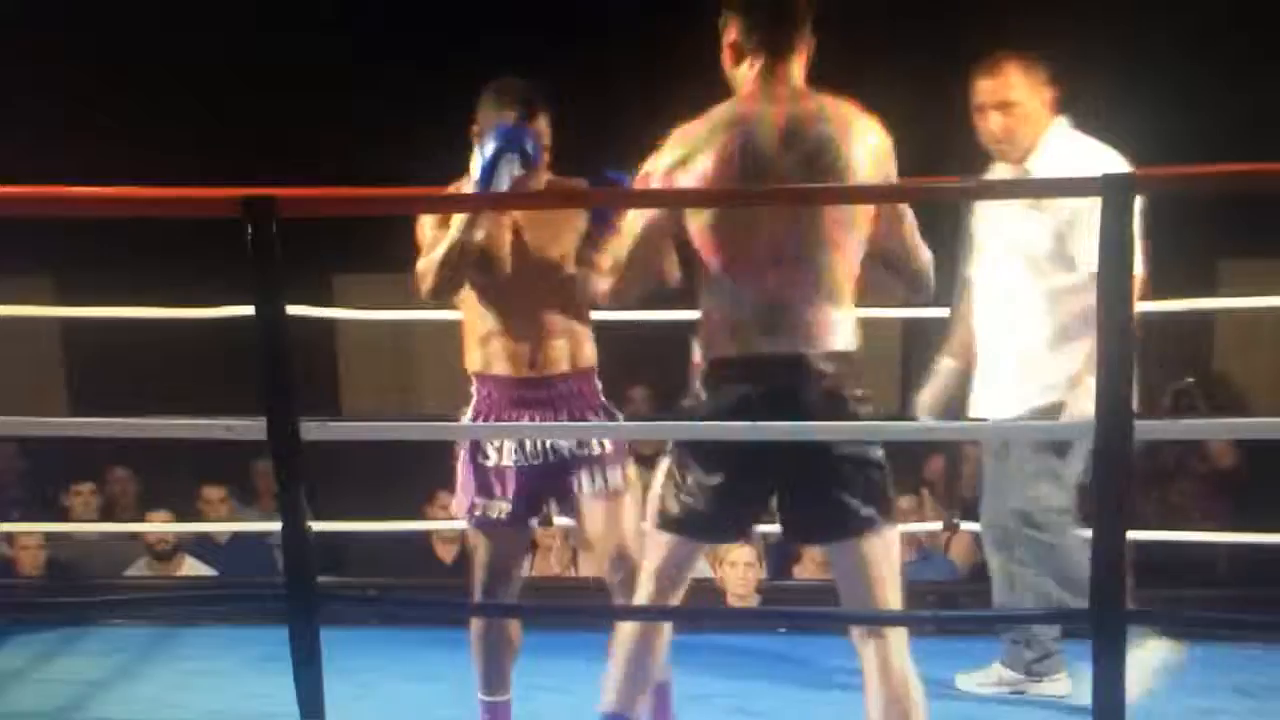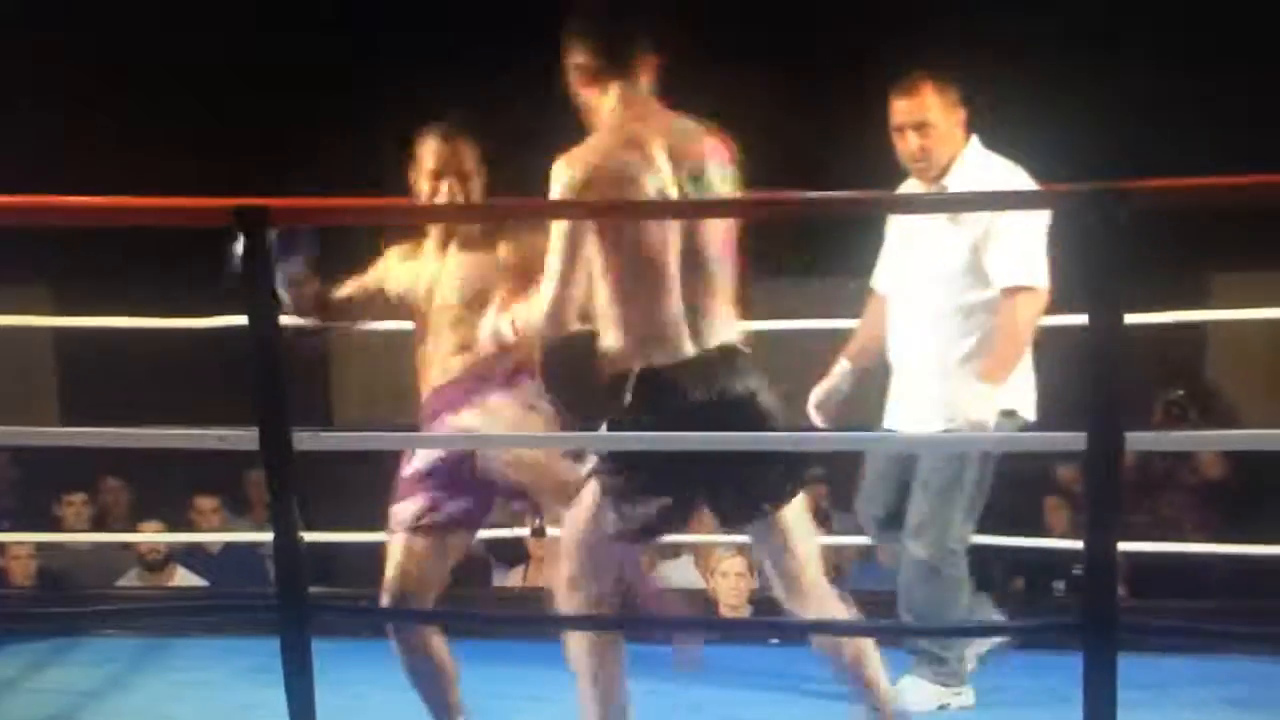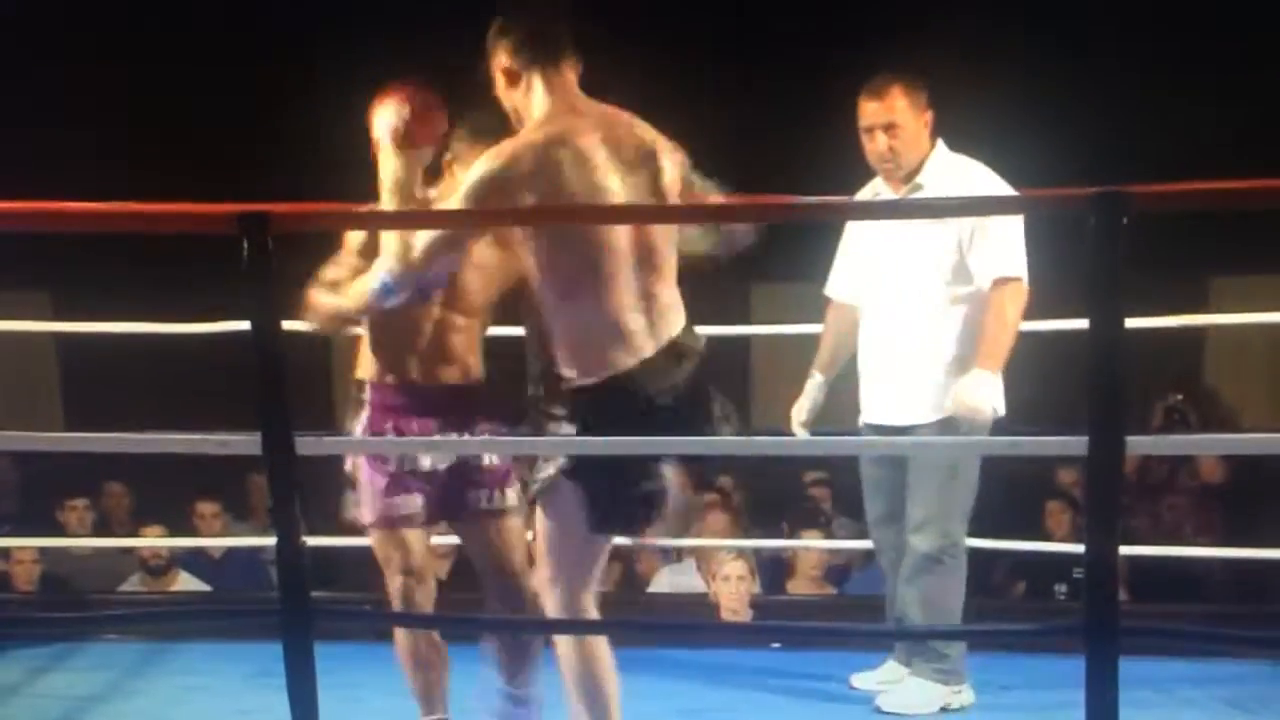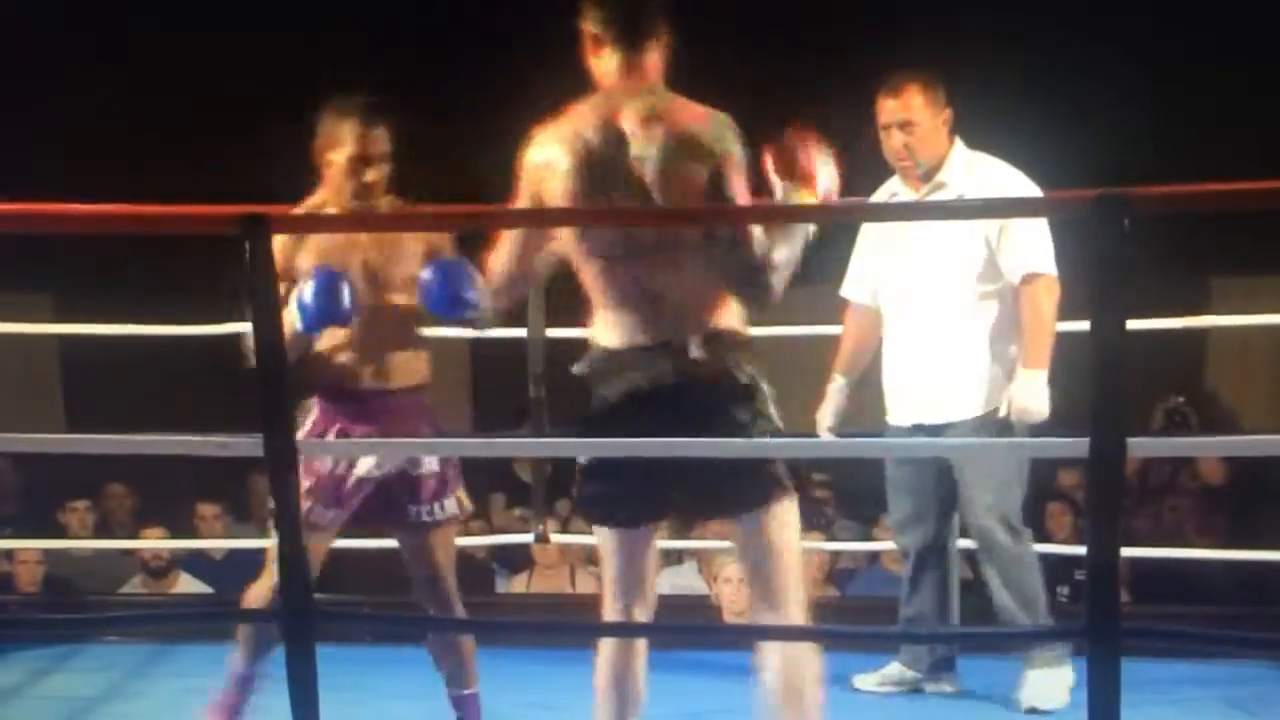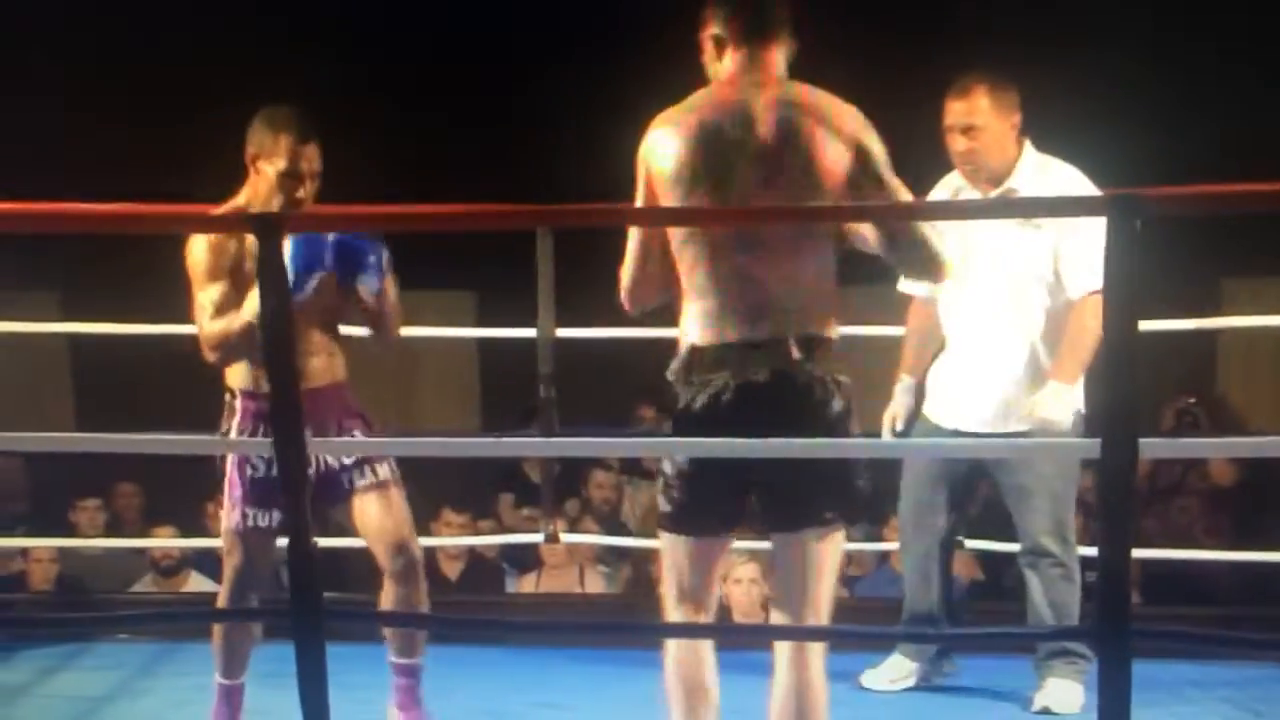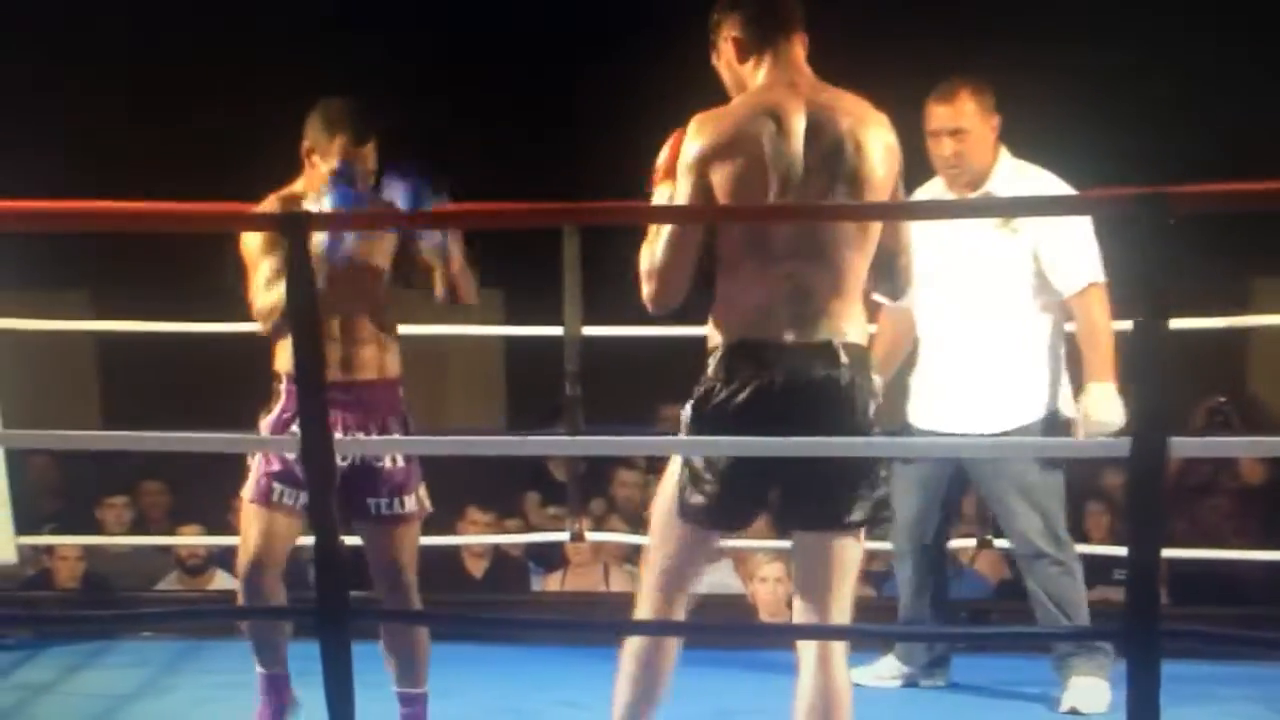
dt=0.4s
person 1, frame 1
left shoulder: (687, 148)
right shoulder: (864, 134)
left elbow: (611, 283)
right elbow: (919, 274)
left wrist: (643, 203)
left hip: (727, 397)
right hip: (823, 395)
left knee: (657, 590)
right knee: (880, 629)
person 1, frame 2
left shoulder: (580, 168)
right shoulder: (711, 147)
left elbow: (552, 315)
left wrist: (502, 323)
left hip: (660, 400)
right hip: (732, 385)
left knee: (578, 593)
right knee: (808, 596)
person 1, frame 3
left shoulder: (519, 161)
right shoulder: (649, 142)
left elbow: (405, 271)
right elbow: (733, 233)
left hip: (611, 398)
right hip: (678, 365)
left knee: (565, 598)
person 1, frame 4
left shoulder: (547, 148)
right shoulder: (705, 130)
left elbow: (503, 287)
right elbow: (758, 282)
right wrist: (803, 207)
left hip: (623, 383)
right hip: (715, 375)
left knee: (624, 615)
right knee: (780, 603)
person 1, frame 5
left shoulder: (665, 134)
right shoulder: (837, 124)
left elbow: (635, 293)
right elbow: (929, 262)
left hip: (707, 385)
right hip: (805, 384)
left knee: (687, 613)
right knee: (800, 633)
person 1, frame 6
left shoulder: (712, 134)
right shoulder: (875, 131)
left elbow: (659, 293)
left wrist: (666, 193)
left hip: (743, 384)
right hip: (837, 384)
left knee: (663, 591)
right knee: (824, 631)
person 2, frame 1
left shoulder: (1090, 171)
right shoulder: (996, 182)
left wrist: (1095, 380)
right wrist: (948, 366)
left hip: (1059, 391)
right hip: (1002, 390)
left knee: (1034, 513)
right knee: (1003, 526)
left ankle: (1121, 640)
right ankle: (1031, 662)
person 2, frame 2
left shoulder: (1002, 189)
right shoulder: (908, 199)
left elbow: (1027, 296)
right elbow: (887, 297)
left wrist: (988, 385)
right wrist: (843, 372)
left hip: (968, 406)
right hip: (913, 398)
left knee: (932, 538)
right knee: (879, 516)
left ankle: (940, 672)
right ankle: (971, 620)
person 2, frame 3
left shoulder: (975, 188)
right shoulder: (866, 203)
left elbow: (1009, 287)
right elbow: (846, 304)
left wrist: (983, 373)
right wrist: (816, 383)
left hip: (947, 402)
right hip: (882, 402)
left knee: (932, 536)
right knee: (893, 537)
right ankle: (912, 656)
person 2, frame 4
left shoulder: (997, 186)
right shoulder: (882, 206)
left elbow: (1039, 283)
right elbow: (865, 306)
left wrist: (1033, 371)
right wrist: (839, 384)
left hip: (982, 400)
right hip: (909, 404)
left knee: (995, 527)
right knee: (917, 536)
left ankle: (1045, 657)
right ankle: (926, 657)
person 2, frame 5
left shoulder: (1066, 192)
right shoulder: (942, 198)
left elbow: (1092, 300)
left wrist: (1061, 384)
right wrist: (906, 383)
left hip: (1035, 410)
right hip: (950, 404)
left knee: (1046, 542)
right knee: (919, 523)
left ankle: (1063, 668)
right ankle: (921, 648)
person 2, frame 6
left shoulder: (1043, 197)
right shoulder: (919, 207)
left elbow: (1087, 293)
right elbow: (900, 306)
left wrist: (1101, 383)
right wrist: (871, 383)
left hip: (1014, 410)
right hip: (931, 409)
left knee: (1040, 542)
right knee: (913, 534)
left ankle: (1084, 664)
right ankle: (921, 654)
person 3, frame 1
left shoulder: (577, 198)
right shoulder: (446, 208)
right elbow: (434, 286)
right wrist: (476, 203)
left hip: (578, 400)
right hip: (499, 408)
left knee: (624, 561)
right knee: (495, 581)
person 3, frame 2
left shoulder: (514, 238)
right shoulder: (402, 263)
right elbow: (330, 309)
right wrist: (295, 279)
left hip: (507, 395)
right hip: (442, 425)
right knee: (400, 605)
person 3, frame 3
left shoulder: (505, 246)
right elbow: (317, 304)
left hip: (469, 416)
right hip: (394, 418)
left knee: (512, 580)
right knee: (411, 593)
person 3, frame 4
left shoulder: (420, 227)
right shoulder: (291, 239)
left elbow: (463, 304)
left wrist: (462, 300)
right wrist: (293, 330)
left hip: (410, 418)
right hip: (335, 421)
left knee: (438, 586)
right knee: (287, 577)
person 3, frame 5
left shoulder: (330, 232)
right shoulder: (217, 240)
left elbow: (389, 328)
right elbow: (214, 343)
left wrist: (377, 278)
left hip: (333, 411)
right hip: (262, 421)
left knee: (403, 553)
right knee: (244, 578)
person 3, frame 6
left shoulder: (387, 214)
right shoulder: (273, 220)
left elbow: (463, 296)
right elbow: (271, 318)
left wrist: (441, 241)
right wrist: (319, 247)
left hip: (379, 411)
right hip: (302, 411)
left knee: (398, 584)
right knee: (256, 565)
